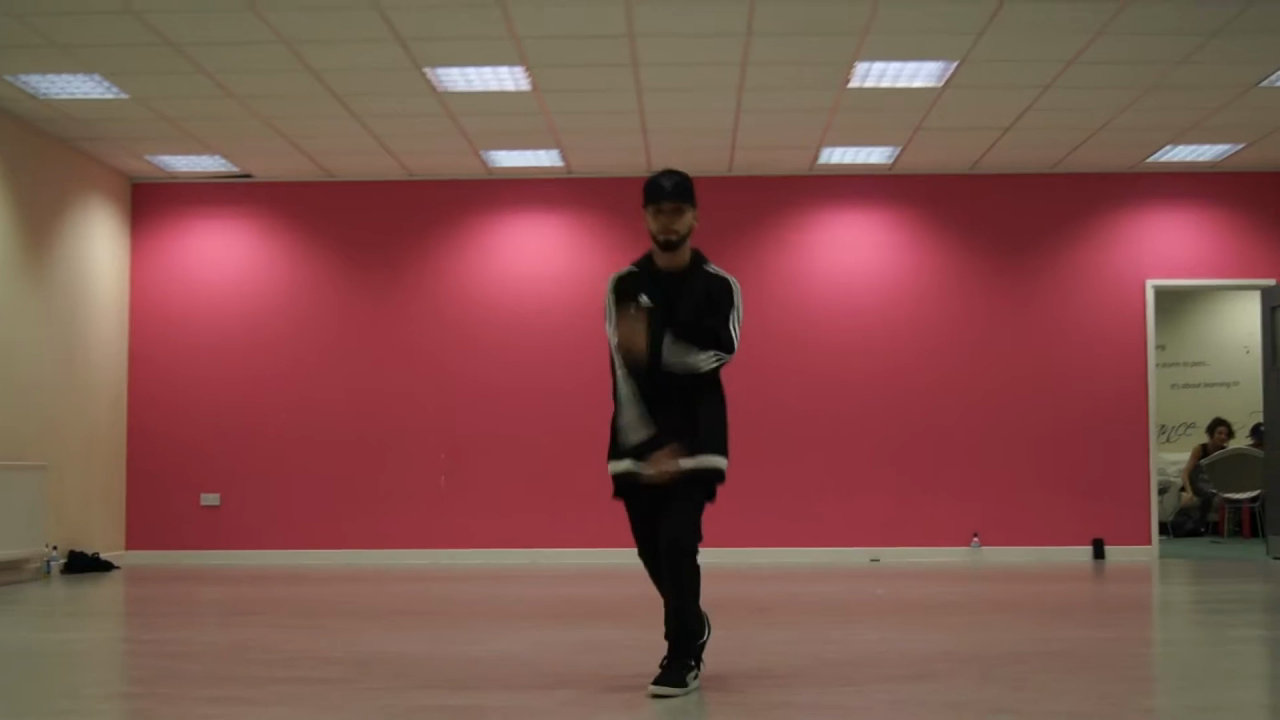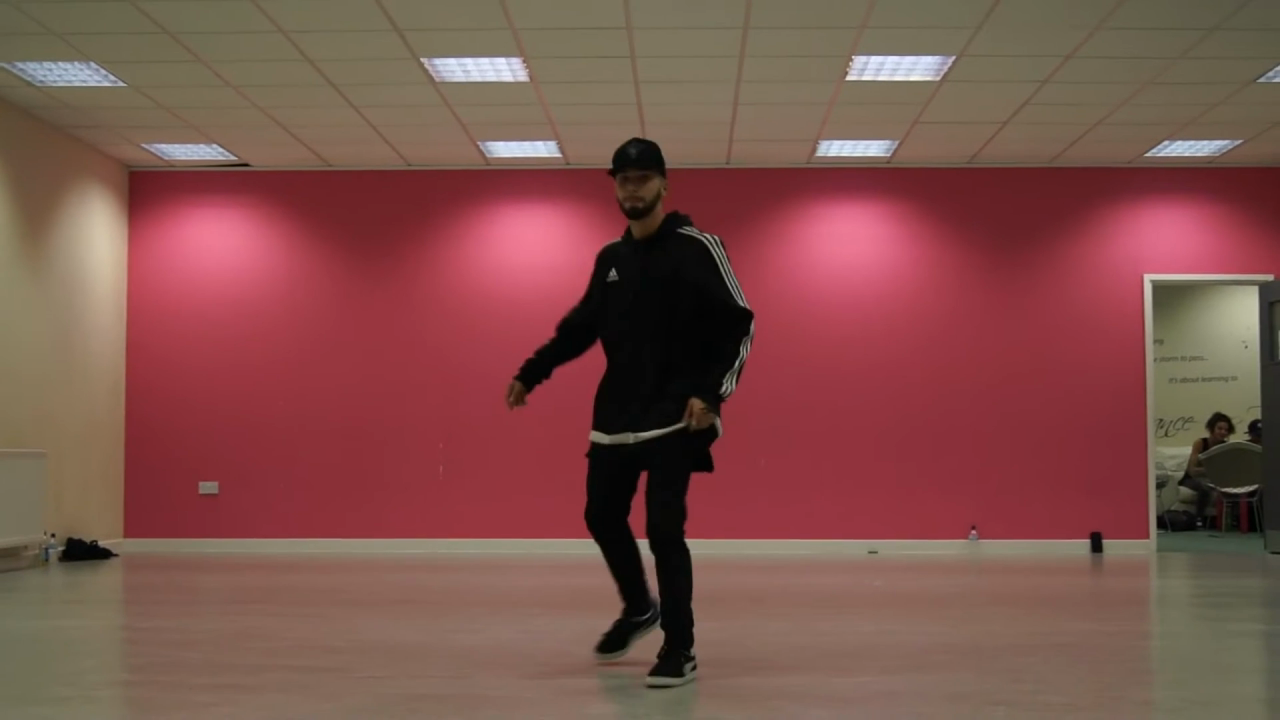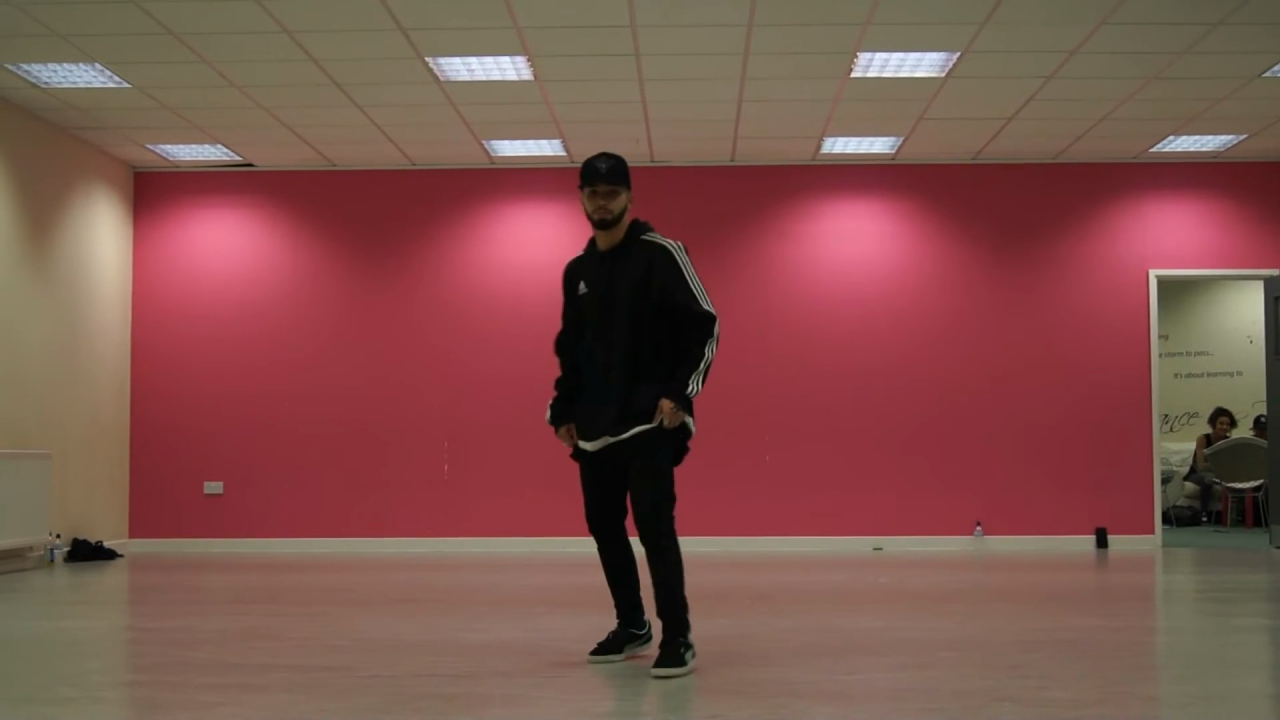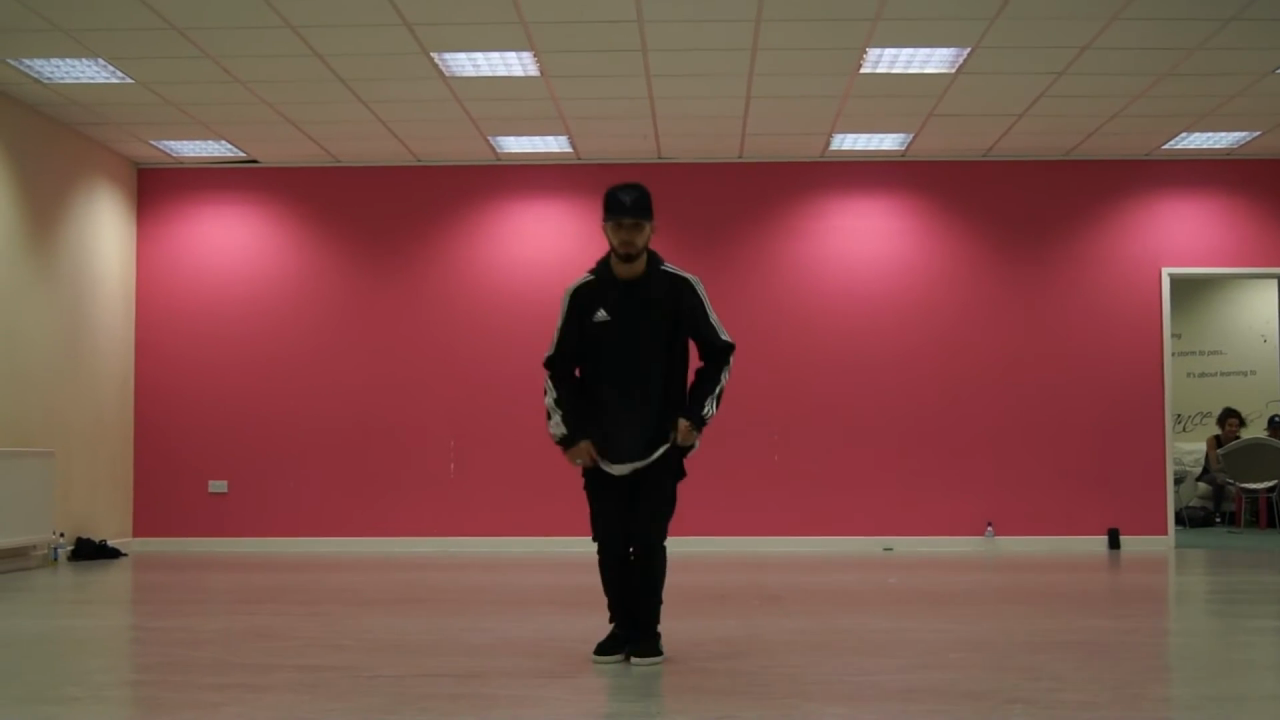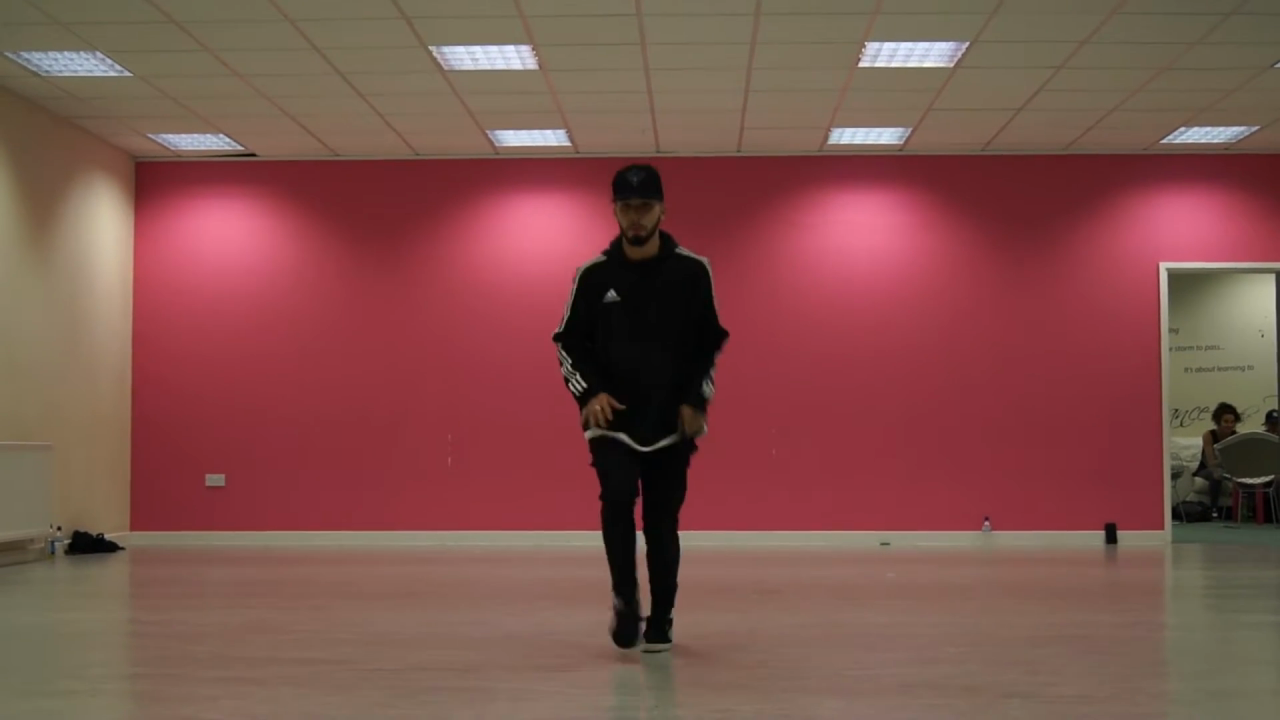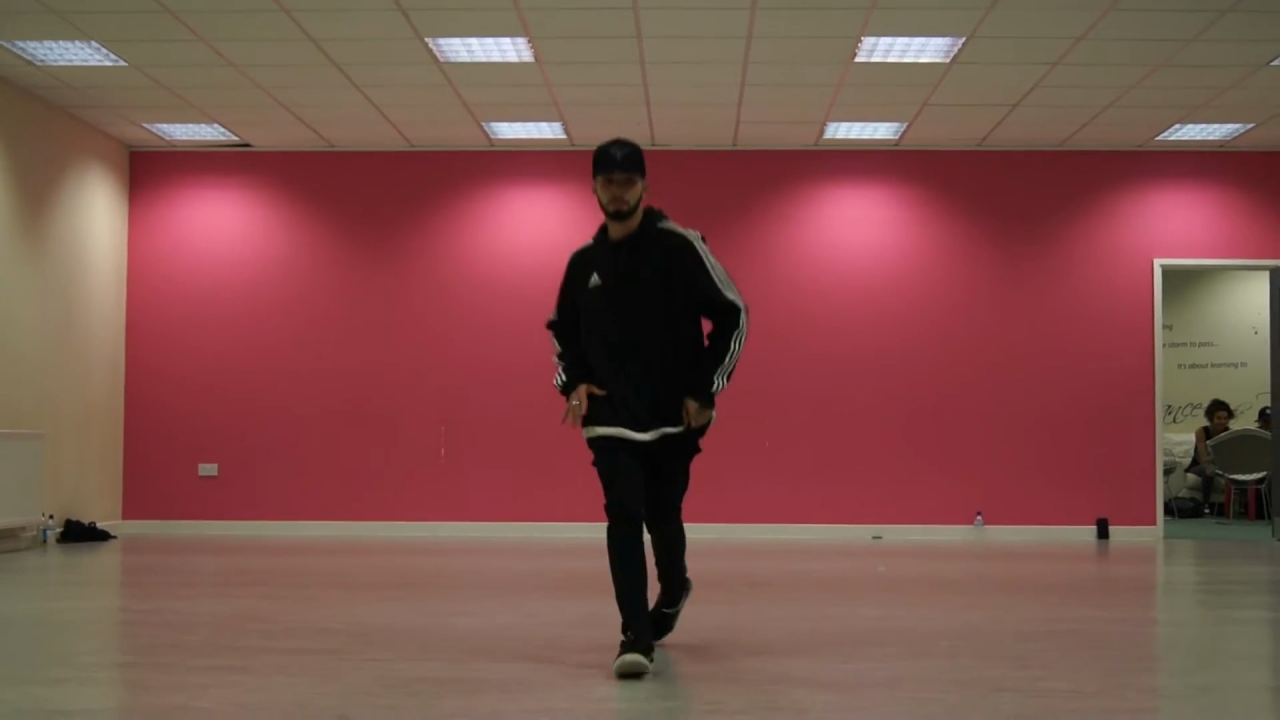
dt=0.4s
person 1, frame 1
left shoulder: (719, 286)
right shoulder: (623, 285)
left elbow: (716, 354)
right elbow: (626, 370)
left wrist: (655, 347)
right wrist: (649, 444)
left hip: (695, 445)
right hip: (639, 448)
left knee: (678, 545)
right knee: (654, 552)
left ankle: (683, 657)
right ankle: (693, 628)
person 1, frame 2
left shoulder: (697, 248)
right shoulder: (610, 259)
left elbow: (739, 325)
right elbow: (580, 327)
left wrist: (710, 392)
right wrist: (531, 374)
left hip: (676, 417)
right hip: (615, 415)
left knee: (663, 527)
right knee: (601, 517)
left ankle: (679, 649)
right ankle: (639, 606)
person 1, frame 3
left shoulder: (662, 254)
right shoulder: (577, 270)
left elbow: (704, 326)
left wrist: (679, 395)
right wrist: (561, 410)
left hip: (651, 418)
right hip: (596, 424)
left knee: (653, 519)
right knee: (602, 523)
left ankle: (677, 638)
right ankle: (631, 624)
person 1, frame 4
left shoulder: (680, 287)
right shoulder: (583, 294)
left elbow: (719, 354)
right elbow: (558, 368)
left wrist: (696, 414)
right wrist: (570, 433)
left hip: (662, 441)
right hip: (603, 446)
left knee: (648, 539)
right knee: (611, 541)
left ankle: (647, 631)
right ankle: (622, 627)
person 1, frame 5
left shoulder: (691, 271)
right shoulder: (593, 275)
left elbow: (709, 341)
right elbow: (567, 343)
left wrist: (697, 398)
right wrist: (588, 392)
left hip: (670, 426)
right hip: (613, 421)
left knee: (662, 523)
right knee: (617, 504)
left ankle: (661, 617)
right ankle: (626, 606)
person 1, frame 6
left shoulder: (681, 246)
right shoulder: (583, 263)
left elbow: (733, 317)
right elbow: (564, 332)
left wrist: (705, 389)
right wrist: (573, 382)
left hip: (673, 413)
right hip: (610, 417)
left knee: (663, 515)
right knee: (624, 513)
left ankle: (673, 590)
right ankle: (637, 634)
